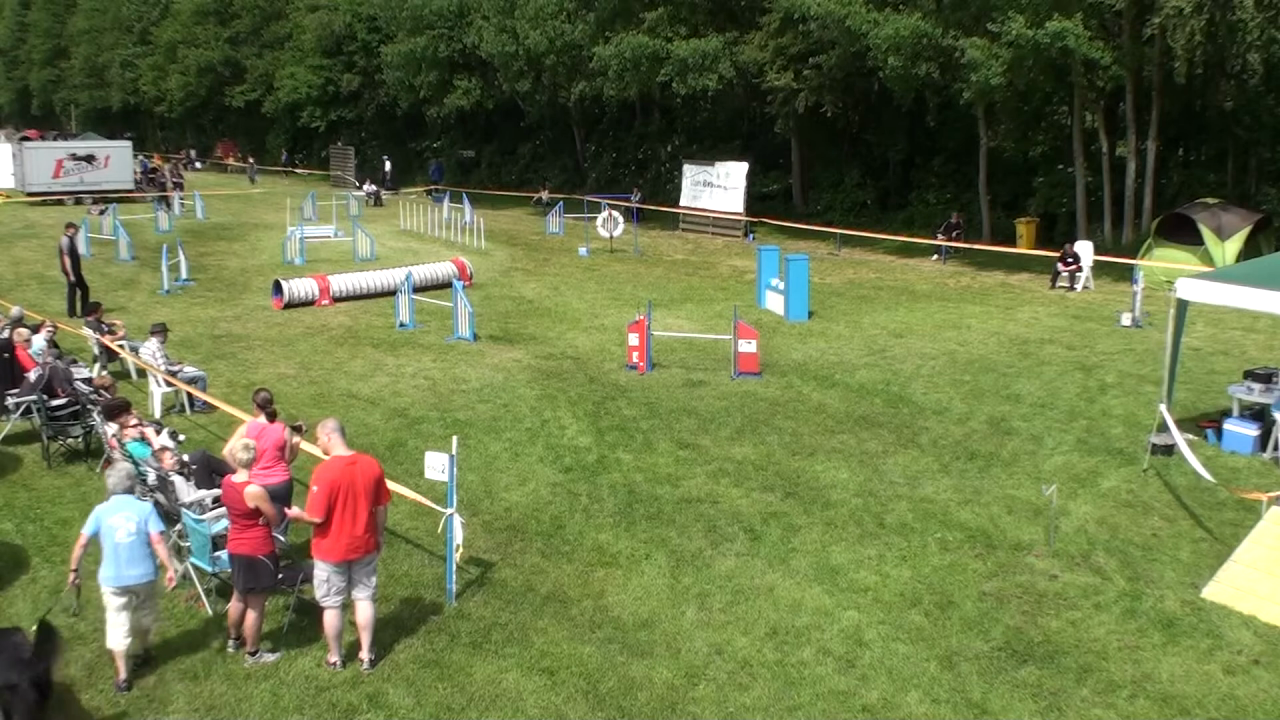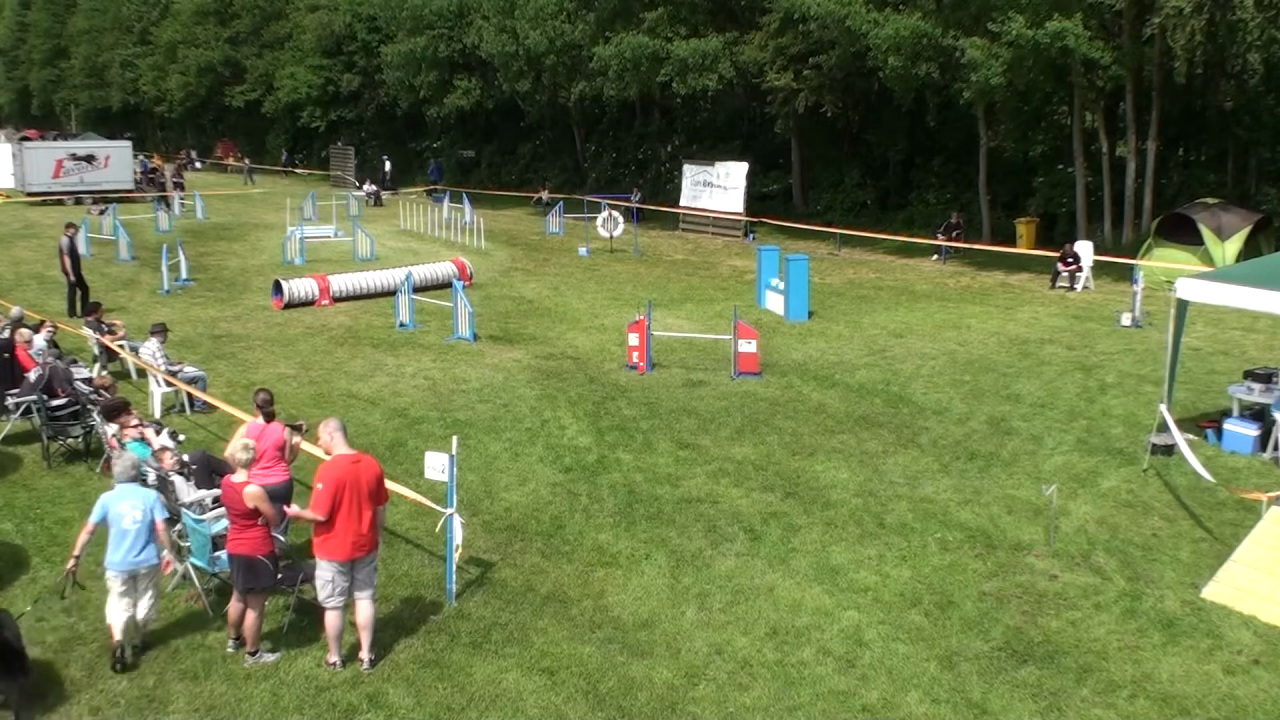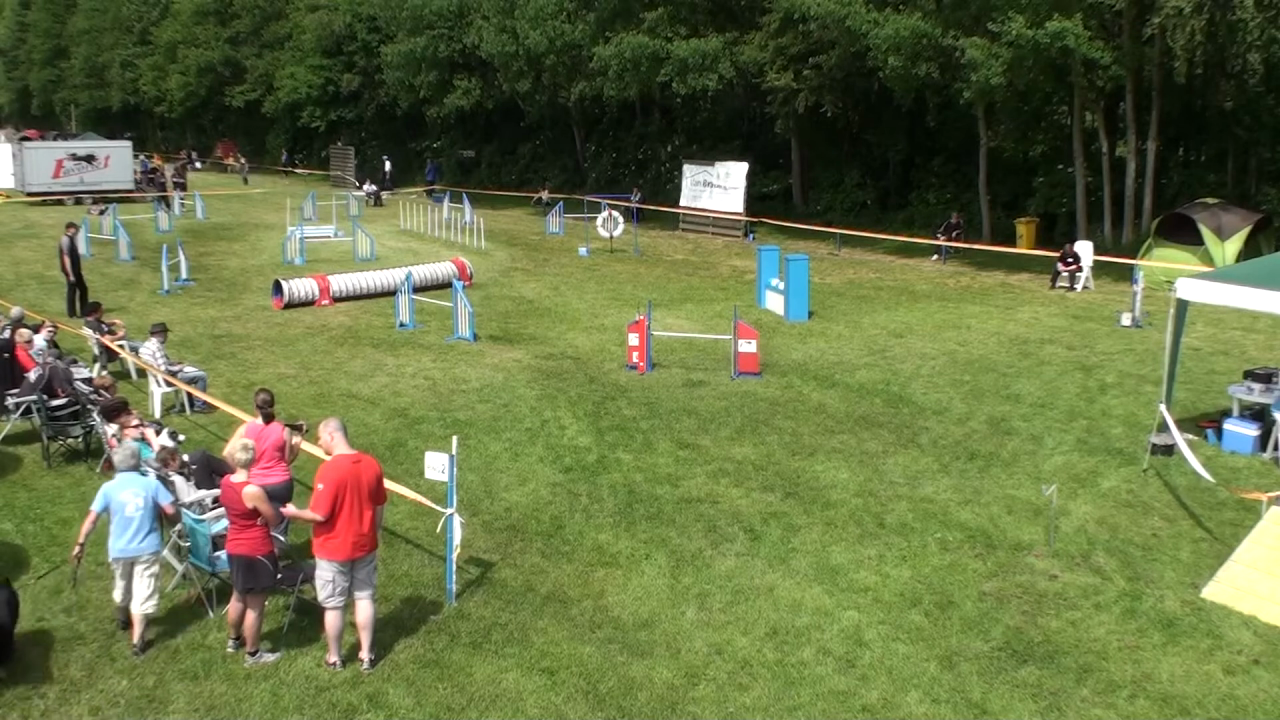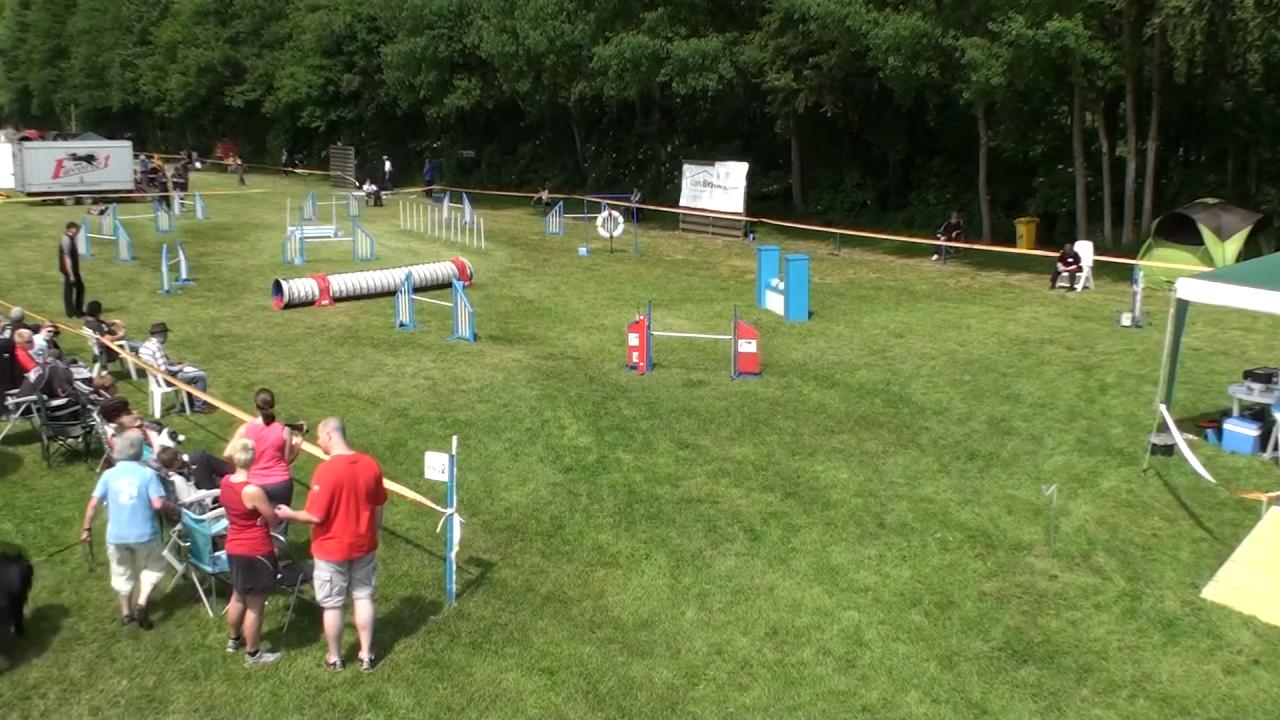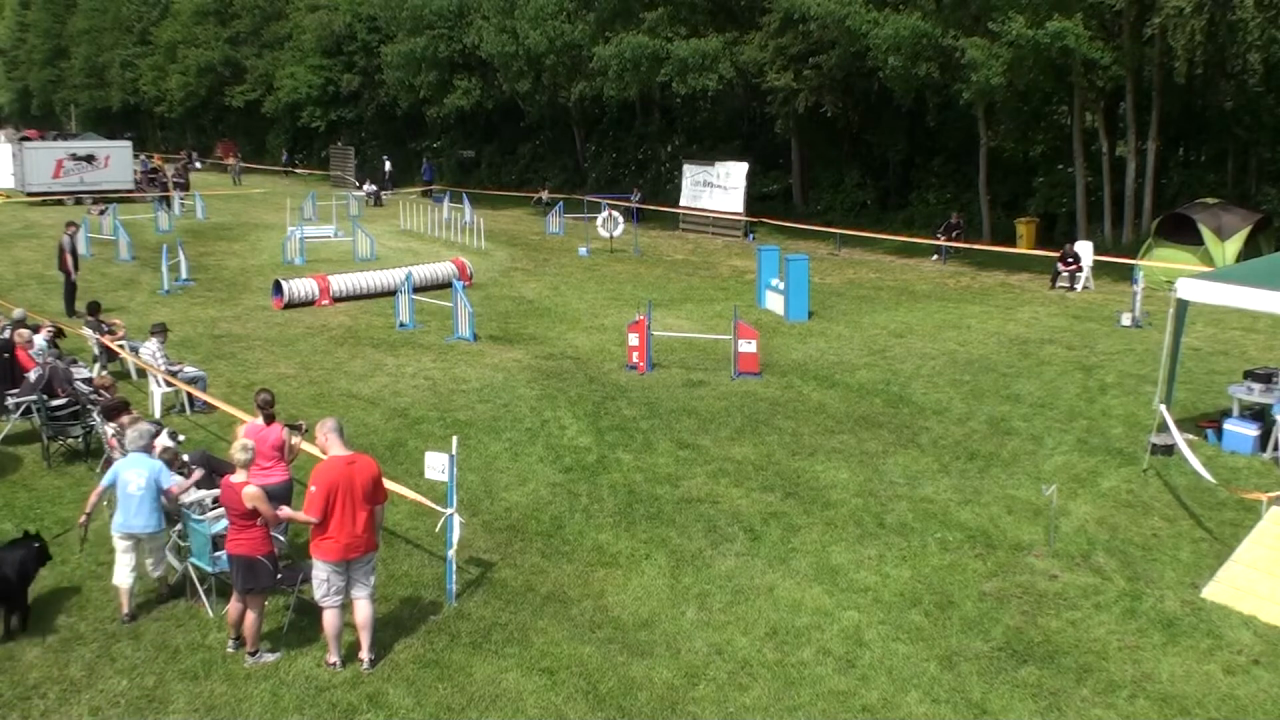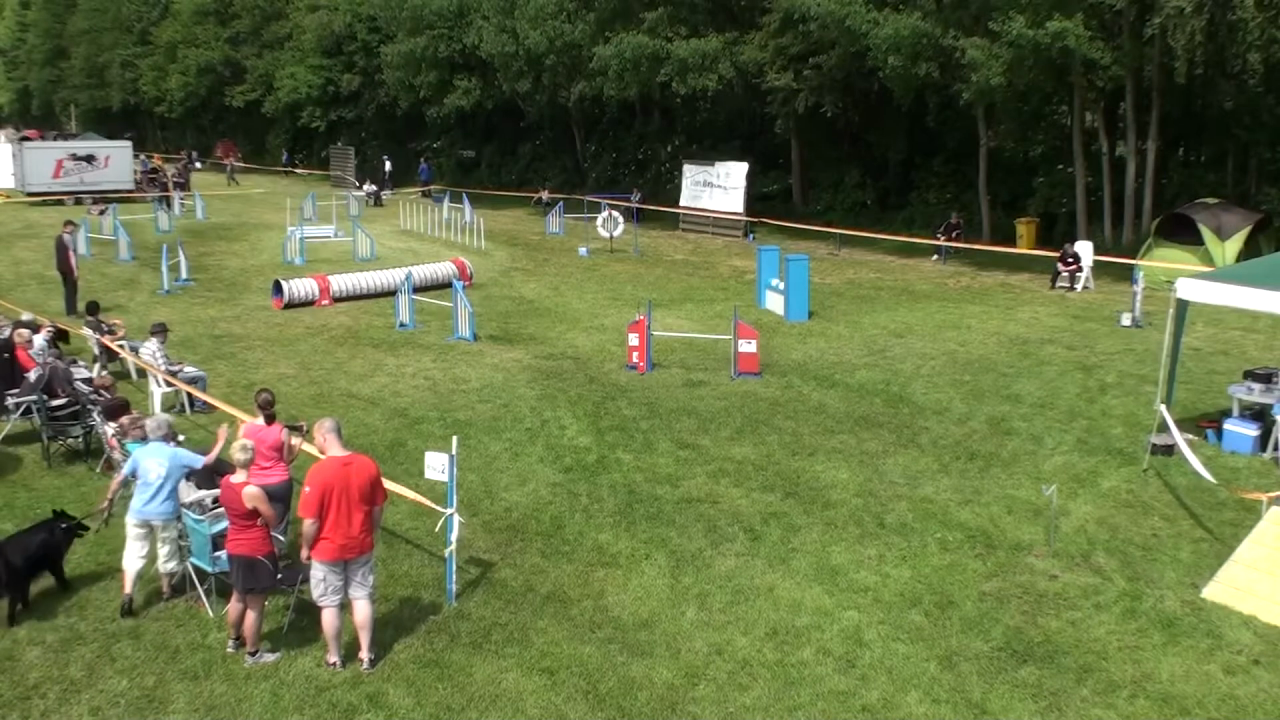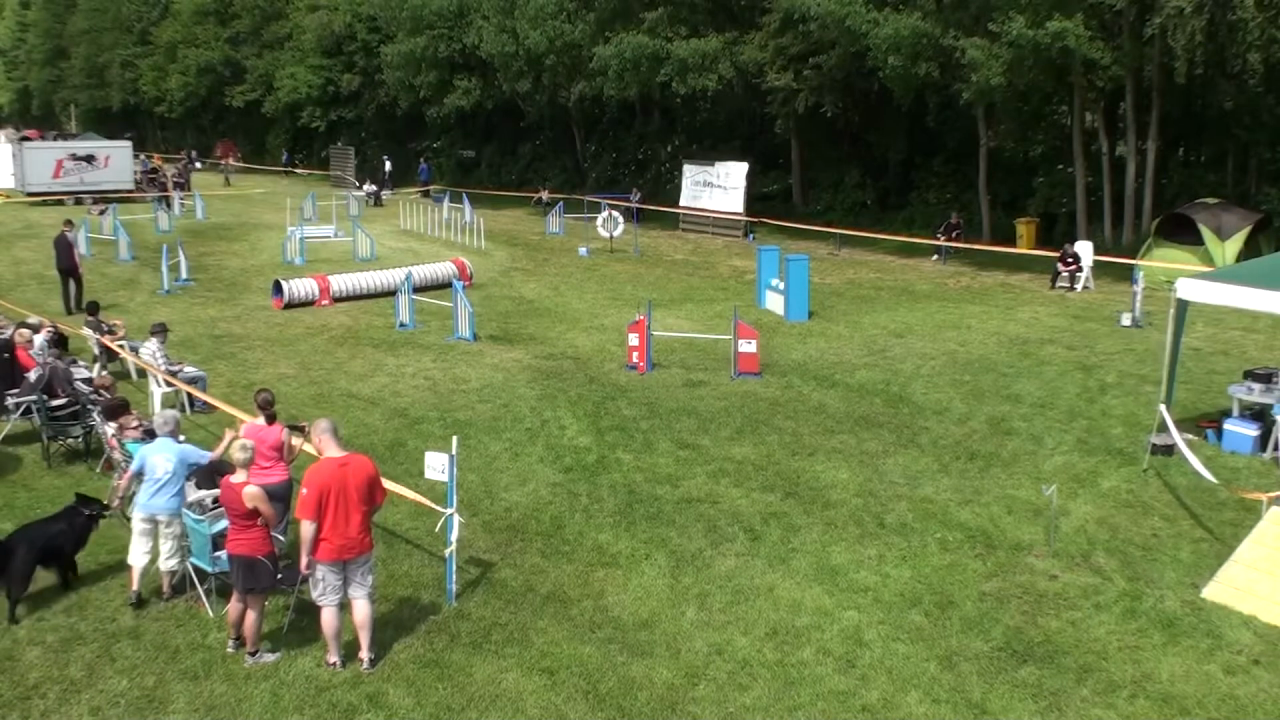
dt=0.3s
person 1, frame 1
left shoulder: (324, 471)
right shoulder: (371, 464)
left elbow: (316, 517)
right elbow: (381, 507)
left wrist: (298, 515)
right wrist: (379, 536)
left hip: (331, 550)
right hip: (364, 545)
left knee: (331, 604)
right knee: (364, 598)
left ankle: (335, 657)
right ankle: (366, 655)
person 1, frame 2
left shoulder: (329, 469)
right shoulder: (372, 464)
left elbow: (320, 515)
right elbow: (380, 507)
left wrist: (298, 513)
right wrist: (376, 536)
left hip: (334, 548)
right hip: (365, 545)
left knee: (333, 604)
right knee: (365, 598)
left ankle: (335, 657)
right ankle: (366, 655)
person 1, frame 3
left shoulder: (330, 469)
right shoulder: (371, 464)
left elbow: (320, 515)
right elbow: (378, 507)
left wrist: (295, 513)
left hip: (334, 548)
right hip: (364, 545)
left knee: (333, 604)
right knee: (364, 597)
left ankle: (334, 657)
right ankle: (366, 655)
person 1, frame 4
left shoulder: (327, 470)
right shoulder: (370, 465)
left elbow: (316, 516)
right elbow: (378, 507)
left wrist: (290, 514)
right wrist: (373, 535)
left hip: (332, 549)
right hip: (364, 545)
left knee: (332, 604)
right knee: (364, 598)
left ankle: (334, 657)
right ankle: (366, 655)
person 1, frame 5
left shoulder: (323, 471)
right shoulder: (370, 464)
left elbow: (314, 517)
right elbow: (379, 507)
left wrist: (291, 515)
right wrist: (375, 536)
left hip: (330, 549)
right hip: (363, 545)
left knee: (331, 604)
right knee: (362, 598)
left ankle: (334, 657)
right ankle: (366, 655)
person 1, frame 6
left shoulder: (319, 471)
right shoulder: (368, 465)
left elbow: (310, 520)
right elbow: (378, 508)
left wrist: (305, 547)
left hip: (328, 549)
right hip: (360, 546)
left knee: (329, 604)
right knee: (362, 598)
left ankle: (334, 657)
right ankle: (366, 655)
person 1, frame 7
left shoulder: (315, 473)
right shoulder: (365, 464)
left elbow: (308, 521)
right elbow: (377, 503)
left wrist: (304, 555)
left hip: (327, 550)
right hip: (360, 545)
left knee: (329, 603)
right knee: (361, 598)
left ankle: (334, 657)
right ankle: (366, 655)
person 2, frame 1
left shoulder: (226, 482)
right shoulder: (255, 490)
right elbow: (276, 519)
left hip: (235, 547)
right hip: (257, 552)
left knee: (239, 597)
right knee: (255, 606)
left ankle: (233, 640)
right ankle: (252, 654)
person 2, frame 2
left shoulder: (226, 482)
right shoulder: (253, 490)
right elbow: (275, 519)
left hip: (235, 547)
right hip: (256, 552)
left knee: (239, 596)
right knee: (255, 605)
left ankle: (233, 640)
right ankle: (252, 654)
person 2, frame 3
left shoulder: (225, 482)
right shoulder: (253, 490)
right elbow: (274, 519)
left hip: (234, 547)
right hip: (256, 552)
left knee: (238, 596)
right knee: (255, 606)
left ankle: (233, 640)
right ankle: (252, 654)
person 2, frame 4
left shoulder: (225, 482)
right shoulder: (252, 491)
right elbow: (274, 519)
left hip: (234, 547)
right hip: (255, 553)
left knee: (238, 596)
right knee: (255, 606)
left ankle: (233, 640)
right ankle: (253, 654)
person 2, frame 5
left shoulder: (225, 483)
right shoulder: (253, 491)
right elbow: (274, 520)
left hip: (234, 547)
right hip: (255, 553)
left knee: (238, 596)
right knee: (255, 606)
left ankle: (233, 640)
right ankle: (253, 654)
person 2, frame 6
left shoulder: (225, 483)
right shoulder: (253, 491)
right elbow: (273, 520)
left hip: (234, 547)
right hip: (256, 553)
left knee: (239, 596)
right knee: (255, 605)
left ankle: (233, 640)
right ankle: (253, 654)
person 2, frame 7
left shoulder: (225, 483)
right shoulder: (253, 491)
right elbow: (274, 520)
left hip: (234, 547)
right hip: (256, 553)
left knee: (238, 596)
right knee: (255, 606)
left ankle: (234, 640)
right ankle: (253, 654)
person 3, frame 1
left shoulder: (101, 510)
right shoulder: (146, 508)
left elbow: (82, 543)
right elbow: (157, 540)
left wrist: (74, 570)
right wrist: (169, 567)
left hip: (113, 579)
right hip: (143, 575)
left knee: (118, 626)
right knee: (146, 613)
left ankle: (123, 677)
right ankle: (144, 652)
person 3, frame 2
left shoulder: (107, 499)
right shoulder: (150, 496)
left elbow: (88, 530)
right elbow: (161, 528)
left wrist: (75, 557)
right wrist: (167, 552)
left hip: (117, 563)
right hip: (147, 561)
left knee: (118, 605)
right knee: (144, 603)
left ankle: (118, 643)
right ankle: (139, 643)
person 3, frame 3
left shoulder: (108, 488)
right shoulder: (151, 484)
left elbow: (92, 519)
right elbow: (171, 511)
left wrist: (80, 544)
right wrist: (172, 517)
left hip: (119, 550)
right hip: (147, 549)
left knee: (122, 587)
right knee: (143, 594)
left ankle: (123, 619)
right ankle: (137, 641)
person 3, frame 4
left shoulder: (109, 475)
right shoulder: (147, 474)
left elbow: (93, 505)
right elbow: (158, 505)
left wrist: (87, 529)
right wrist: (171, 508)
left hip: (116, 536)
right hip: (144, 535)
left knee: (122, 575)
right knee: (152, 568)
left ankle: (126, 613)
right ankle: (141, 604)
person 3, frame 5
left shoulder: (119, 465)
right shoulder: (156, 466)
left elbow: (98, 491)
right elbow: (176, 490)
left wrist: (87, 514)
right wrist: (193, 480)
left hip: (122, 526)
right hip: (150, 526)
left knee: (124, 568)
right knee: (155, 561)
left ankle: (126, 612)
right ankle: (163, 591)
person 3, frame 6
left shoulder: (139, 454)
right shoulder: (177, 454)
left elbow: (119, 479)
right elbow: (207, 461)
left wrist: (109, 500)
right wrist: (220, 441)
left hip: (138, 513)
right hip: (164, 514)
left knee: (134, 555)
right knee: (167, 554)
left ankle: (127, 594)
right ankle: (167, 590)
person 3, frame 7
left shoulder: (145, 450)
right shoulder: (184, 450)
left elbow: (128, 477)
right elbow: (213, 457)
left wrist: (118, 497)
right wrist: (227, 440)
left hip: (144, 508)
right hip: (169, 510)
left knee: (140, 549)
right knee: (168, 551)
left ankle: (134, 591)
right ankle: (167, 590)
